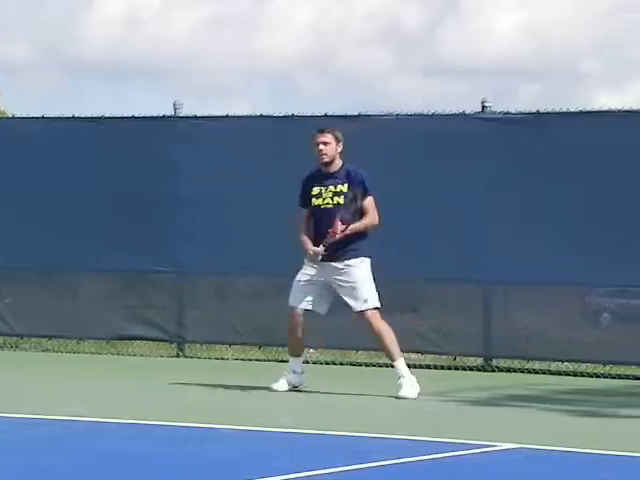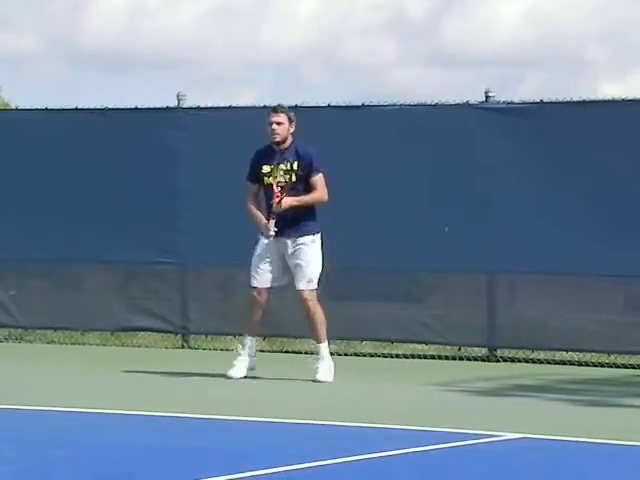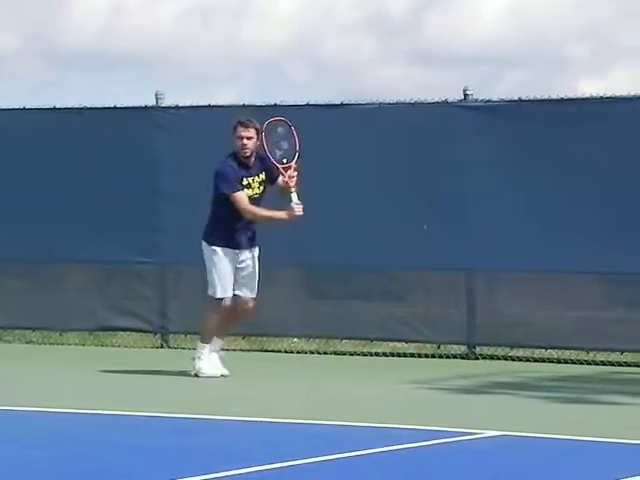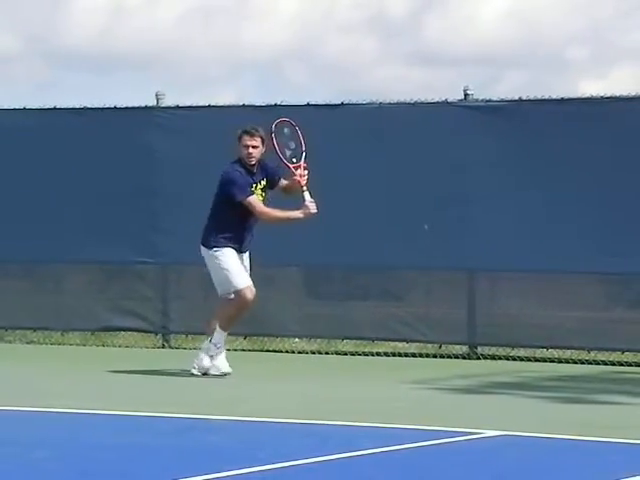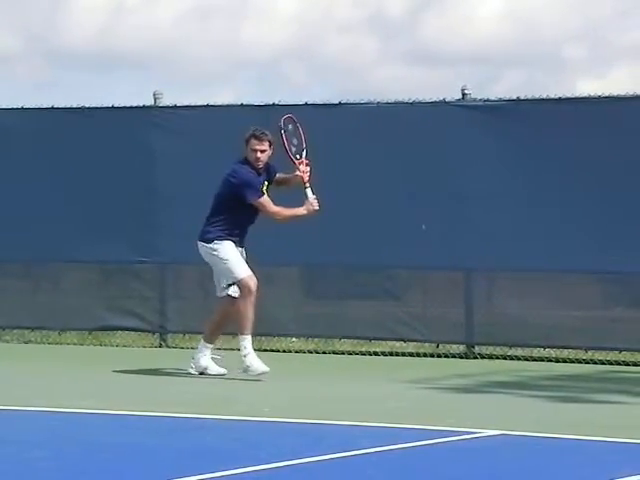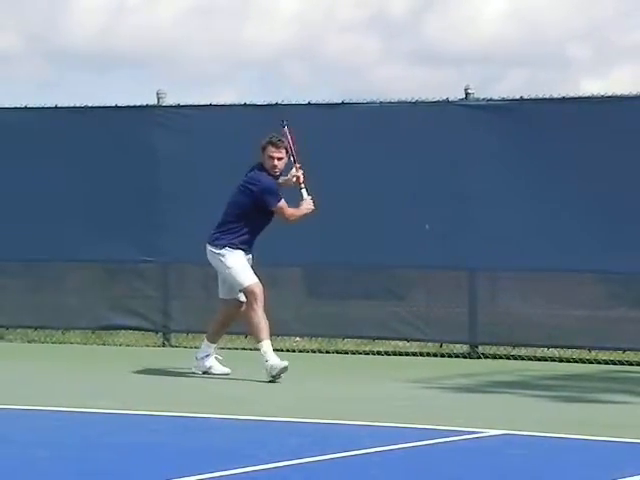
dt=0.5s
person 1, frame 1
left shoulder: (355, 177)
right shoulder: (309, 181)
left elbow: (372, 218)
right elbow: (304, 223)
left wrist: (347, 229)
right wrist: (308, 247)
left hip: (351, 260)
right hip: (319, 262)
left knee: (371, 317)
right knee: (295, 315)
left ankle: (405, 375)
right ankle: (295, 372)
person 1, frame 2
left shoulder: (305, 155)
right shoulder: (259, 158)
left elbow: (322, 195)
right elbow: (252, 199)
left wrist: (292, 201)
right wrist: (262, 221)
left hip: (303, 236)
right hip: (271, 237)
left knee: (307, 296)
right knee: (257, 294)
left ankle: (324, 359)
right ankle: (246, 355)
person 1, frame 3
left shoulder: (265, 163)
right shoulder: (227, 170)
left elbow: (286, 187)
right elbow: (247, 210)
left wrist: (290, 183)
right wrist: (285, 214)
left hip: (248, 245)
right hip: (220, 245)
left knee: (245, 305)
right knee: (222, 303)
left ankle: (212, 349)
right ankle: (202, 358)
person 1, frame 4
left shoulder: (264, 169)
right shoulder: (234, 175)
left elbow: (285, 187)
right elbow: (262, 213)
left wrist: (298, 182)
right wrist: (300, 213)
left hip: (240, 247)
right hip: (218, 245)
left knee: (232, 302)
right knee: (246, 294)
left ankle: (204, 358)
right ankle: (216, 345)
person 1, frame 5
left shoulder: (264, 168)
right shoulder: (244, 175)
left elbow: (278, 180)
right elbow: (273, 212)
left wrist: (296, 177)
right wrist: (304, 209)
left hip: (232, 242)
right hip: (216, 240)
left knee: (231, 301)
right knee: (249, 285)
left ankle: (201, 358)
right ankle: (247, 353)
person 1, frame 6
left shoulder: (265, 174)
right shoulder: (264, 183)
right elbow: (288, 215)
left wrist: (286, 179)
right wrist: (305, 208)
left hip: (235, 248)
right hip: (225, 248)
left knee: (234, 305)
right knee: (255, 293)
left ankle: (204, 357)
right ankle: (270, 359)
